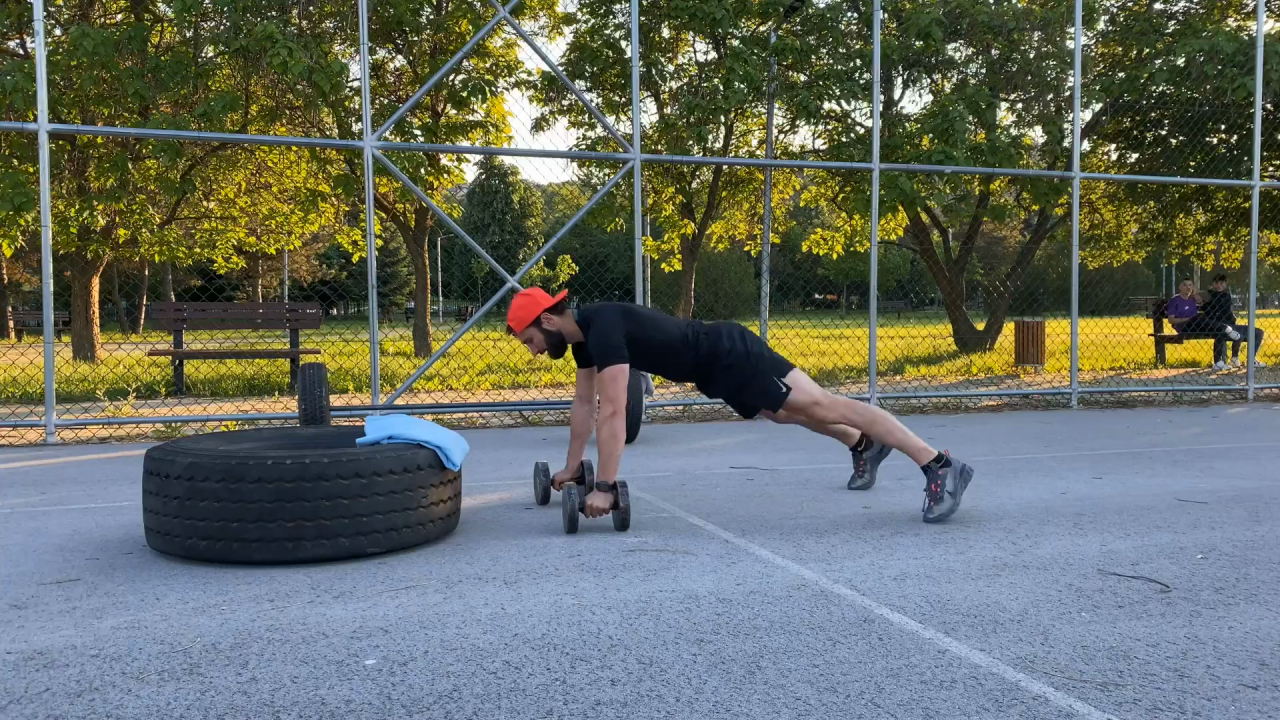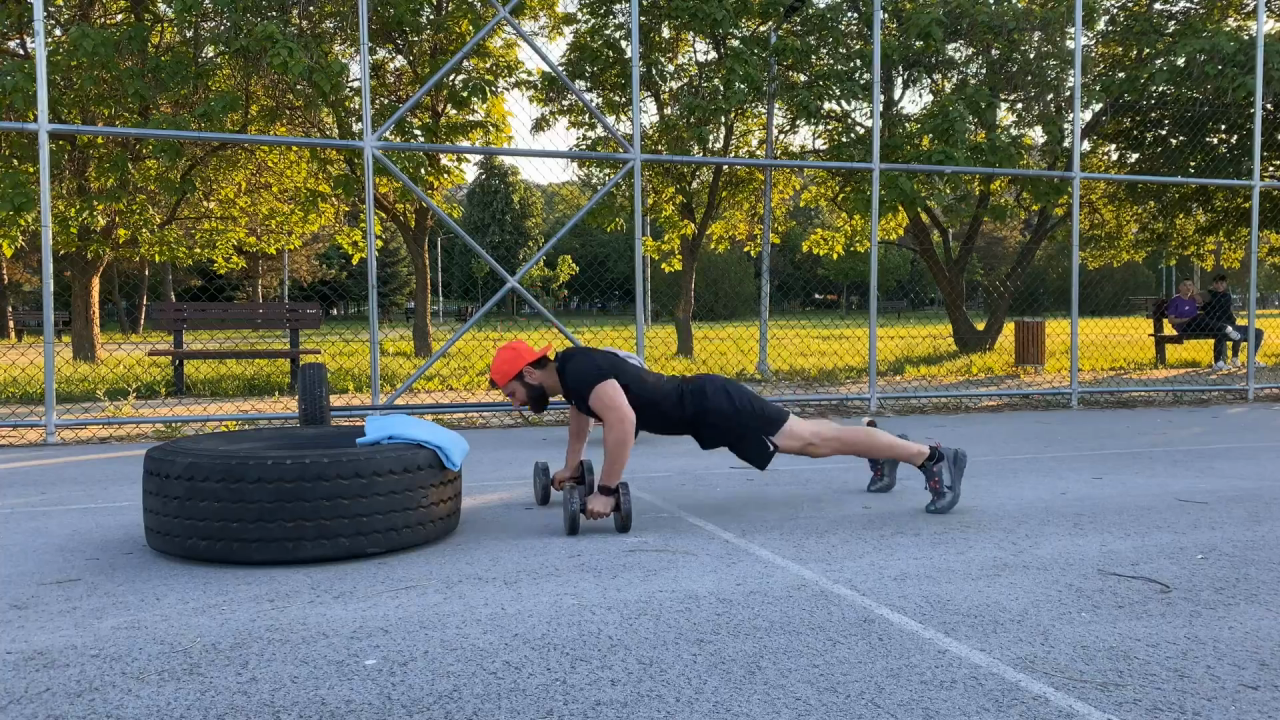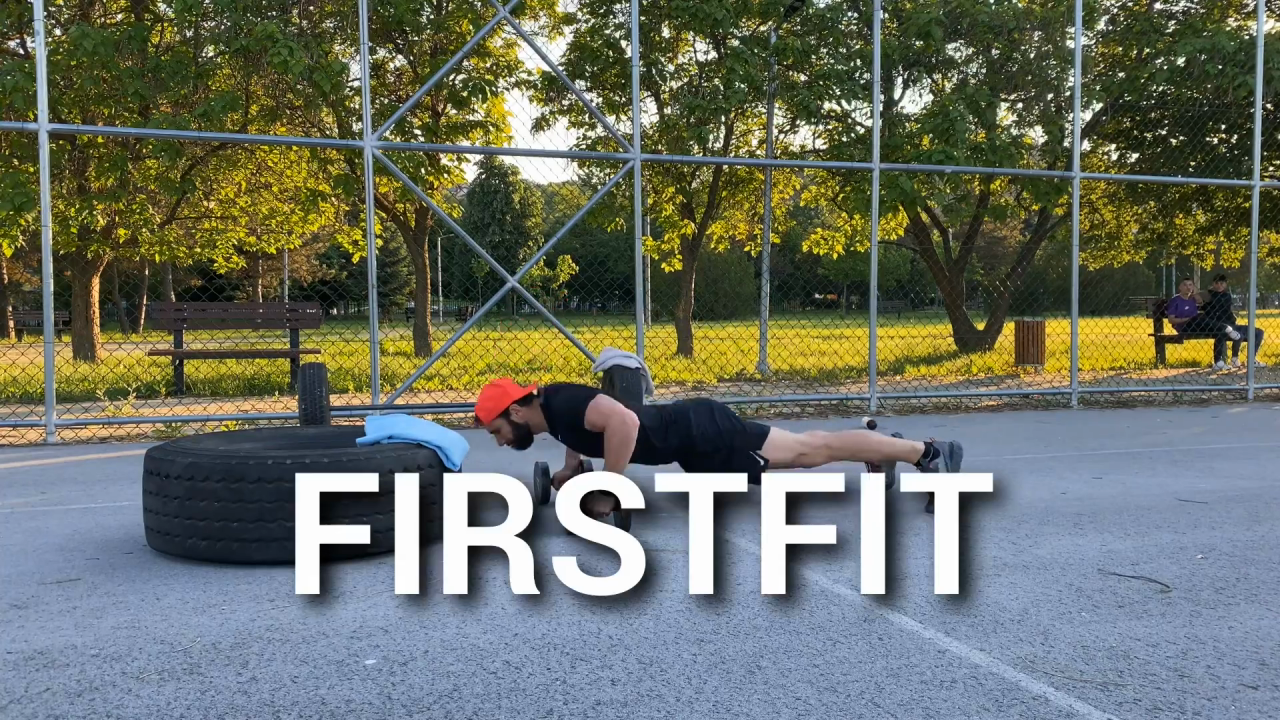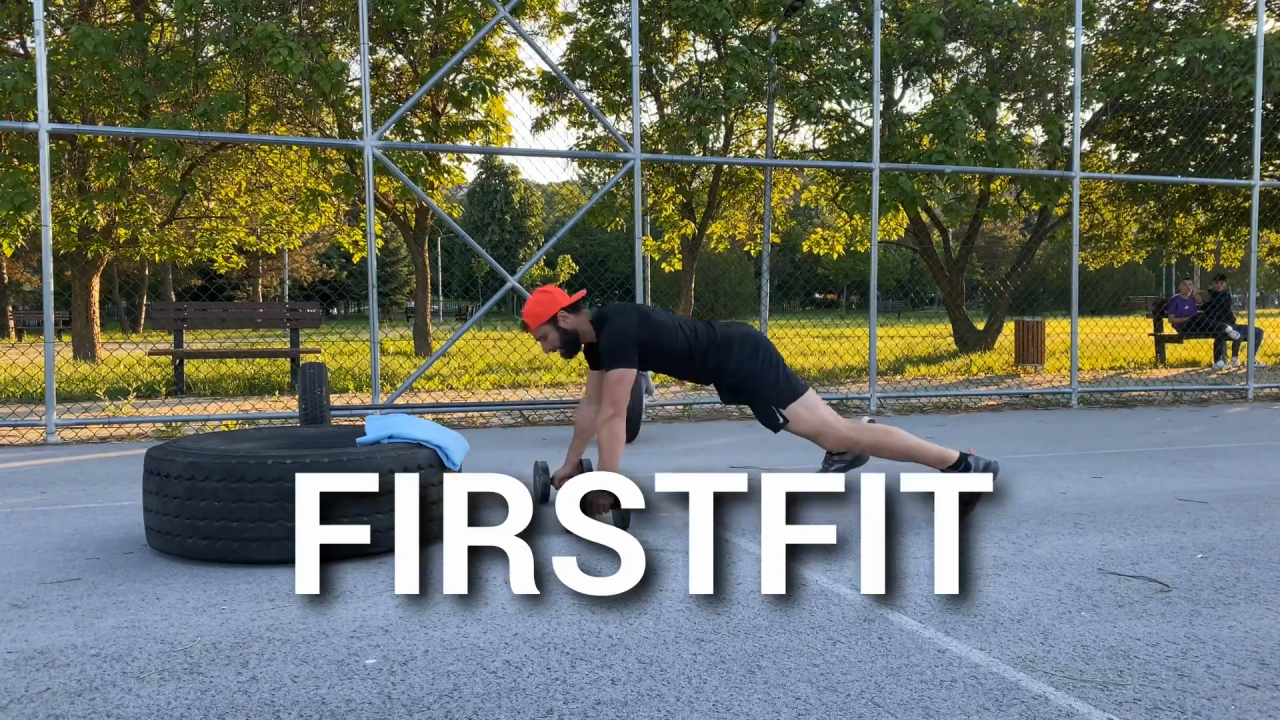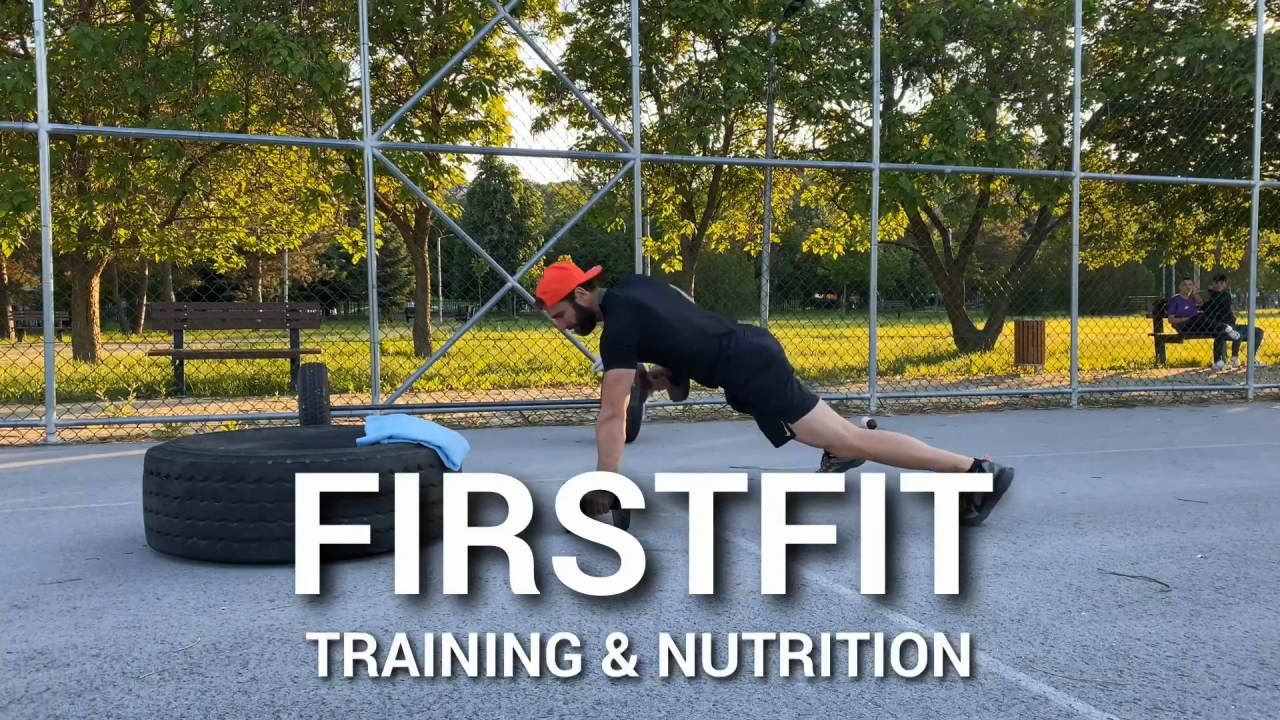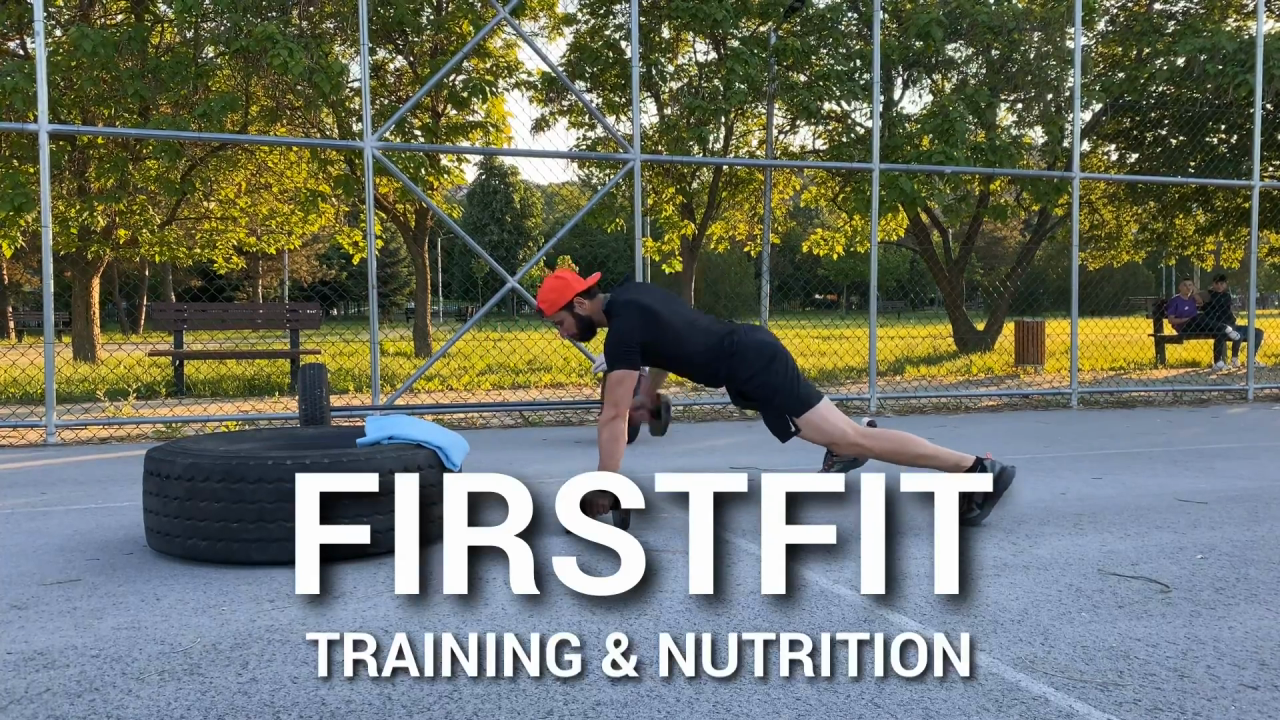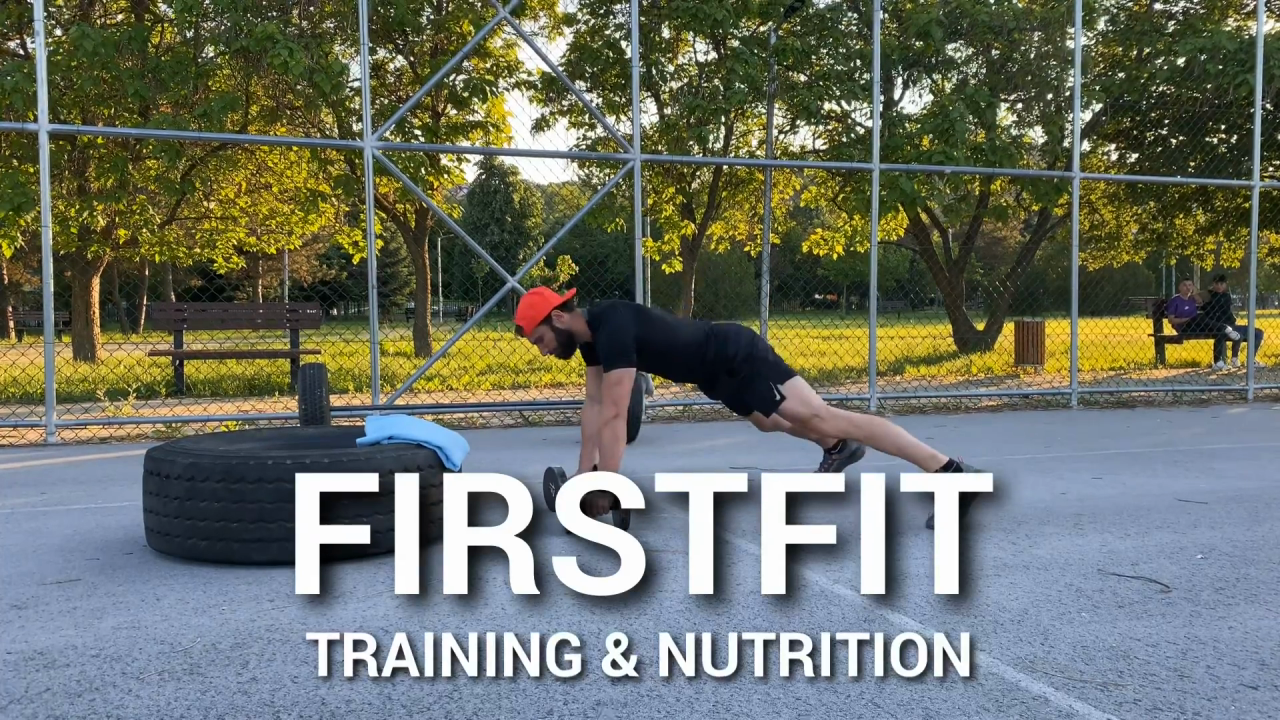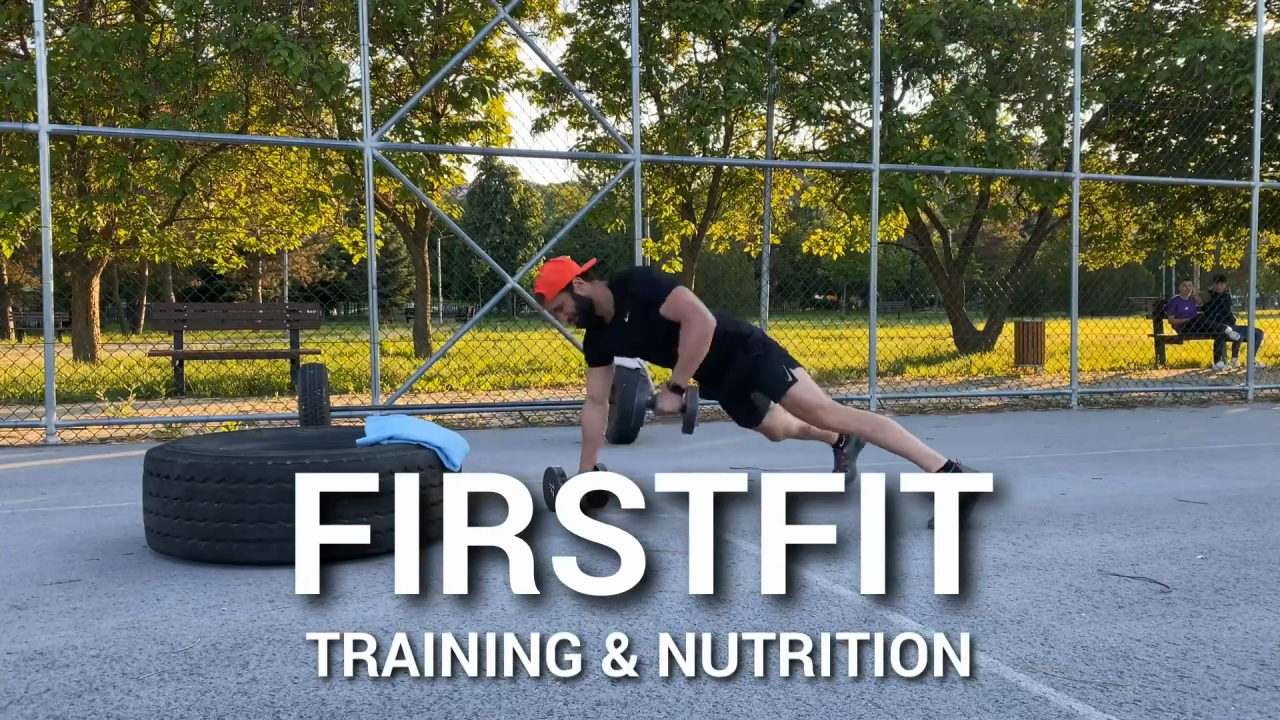
dt=0.5s
person 1, frame 1
left shoulder: (603, 328)
right shoulder: (584, 332)
left elbow: (612, 412)
right elbow: (583, 401)
left wrist: (604, 488)
right wrist: (571, 467)
left hip: (730, 354)
right hip: (715, 364)
left knee: (823, 405)
right knee: (783, 413)
left ankle: (941, 466)
right ankle: (863, 447)
person 1, frame 2
left shoulder: (576, 375)
right shoulder: (567, 368)
left elbow: (622, 419)
right elbow: (582, 409)
left wrist: (606, 491)
right wrist: (571, 463)
left hip: (711, 409)
right hip: (699, 400)
left knee: (815, 441)
right knee: (801, 430)
left ankle: (934, 457)
right ankle: (884, 447)
person 1, frame 3
left shoulder: (562, 408)
right shoulder: (554, 402)
left elbow: (625, 421)
left wrist: (608, 490)
right wrist: (571, 466)
left hip: (698, 435)
right hip: (688, 422)
left knee: (808, 451)
right knee: (798, 442)
left ankle: (929, 452)
right ankle: (880, 438)
person 1, frame 4
left shoulder: (617, 332)
right shoulder: (600, 334)
left elbow: (613, 415)
right elbow: (591, 406)
left wrist: (607, 489)
right wrist: (569, 466)
left hip: (742, 358)
right hip: (736, 349)
left knee: (835, 430)
left ankle: (965, 466)
right ankle: (845, 452)
person 1, frame 5
left shoulder: (617, 327)
right shoulder: (631, 286)
left elbow: (612, 415)
left wrist: (605, 491)
right wrist: (667, 370)
left hip: (750, 369)
right hip: (751, 344)
left knee: (848, 437)
left ankle: (978, 472)
right ankle: (836, 453)
person 1, frame 6
left shoulder: (621, 329)
right shoulder: (629, 295)
left elbow: (613, 416)
left wrist: (605, 490)
right wrist: (651, 389)
left hip: (755, 366)
right hip: (752, 347)
left knee: (853, 435)
left ankle: (980, 470)
right ankle: (841, 452)
person 1, frame 7
left shoulder: (612, 328)
right shoulder: (592, 334)
left elbow: (615, 415)
right elbow: (594, 404)
left wrist: (608, 490)
right wrist: (584, 473)
left hip: (737, 356)
right hip: (719, 370)
left knee: (820, 416)
right knee: (768, 420)
left ankle: (950, 471)
right ankle: (839, 449)
person 1, frame 8
left shoulder: (638, 283)
right shoulder: (598, 335)
left elbow: (702, 321)
right elbow: (596, 402)
left wrist: (676, 390)
right wrist: (586, 473)
left hip: (743, 350)
right hip: (723, 381)
left knee: (823, 411)
right knee: (779, 429)
left ankle: (950, 473)
right ankle: (842, 443)
